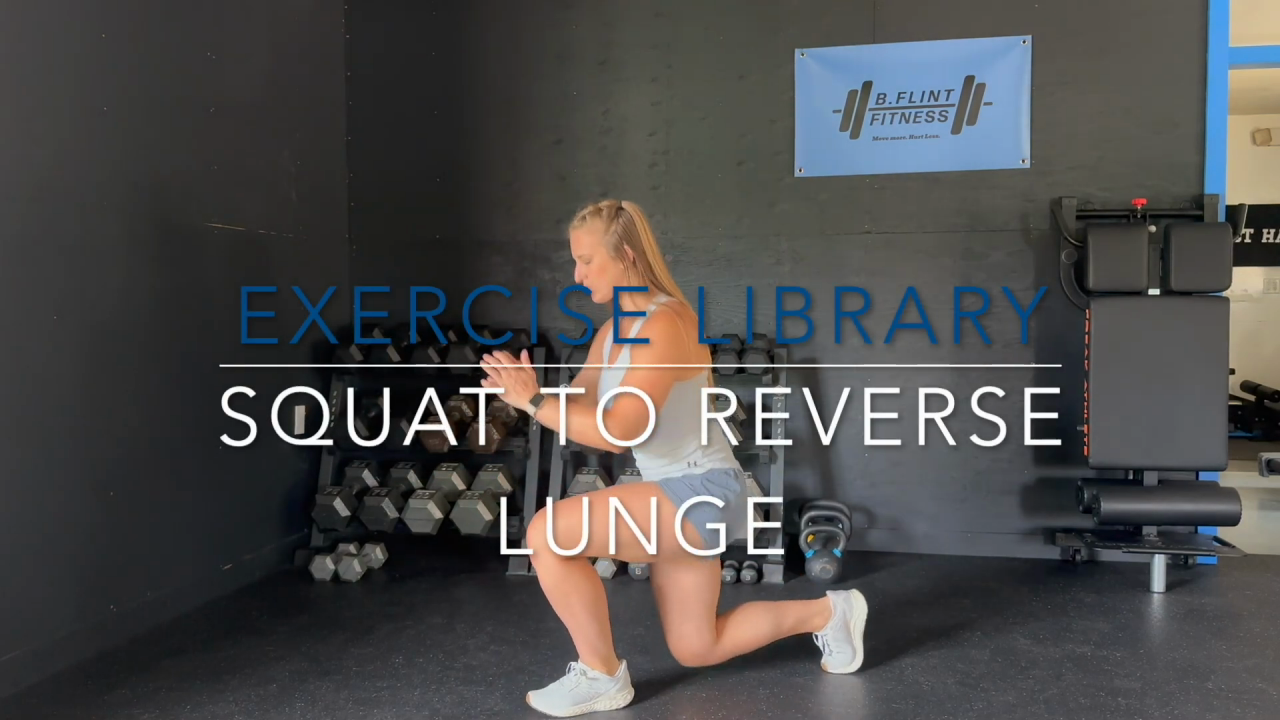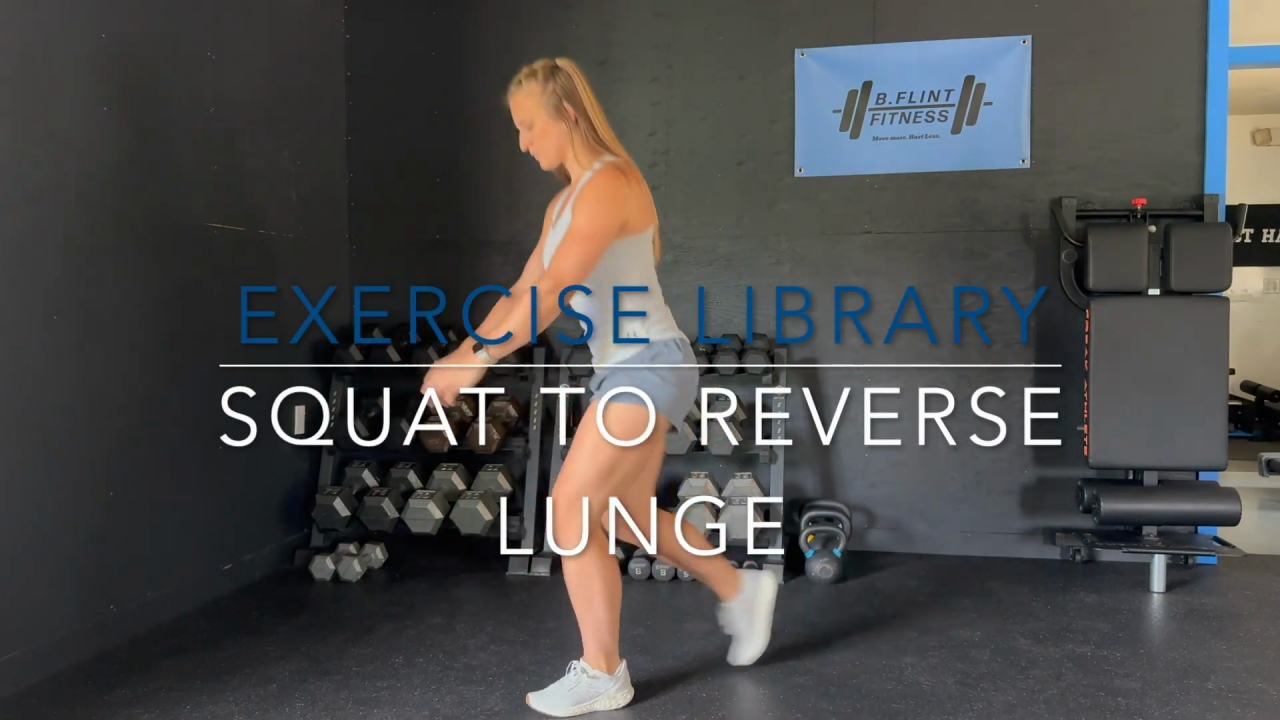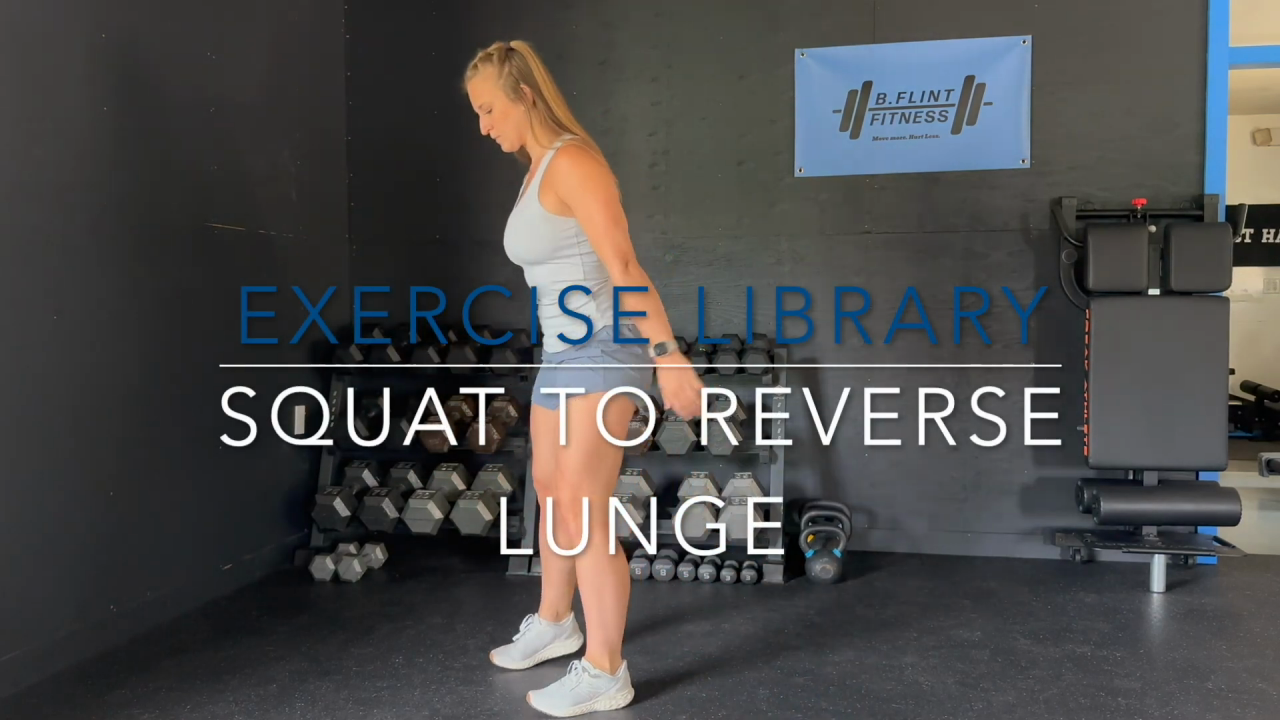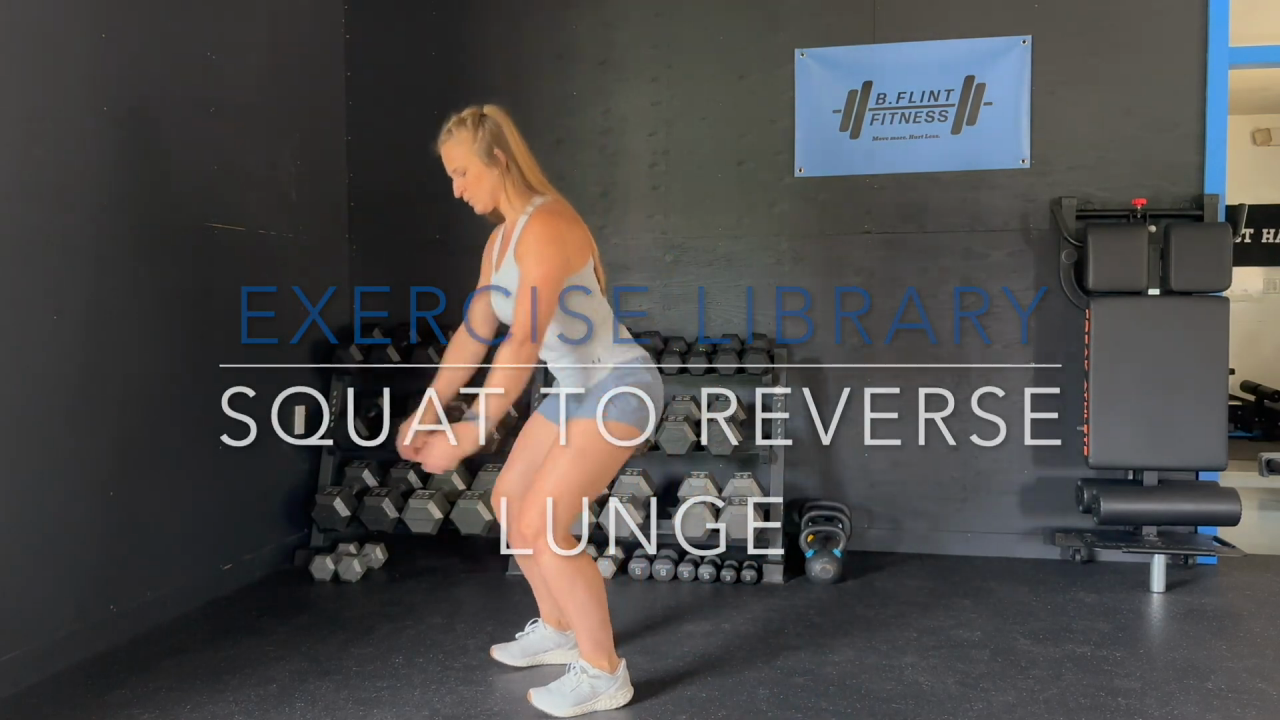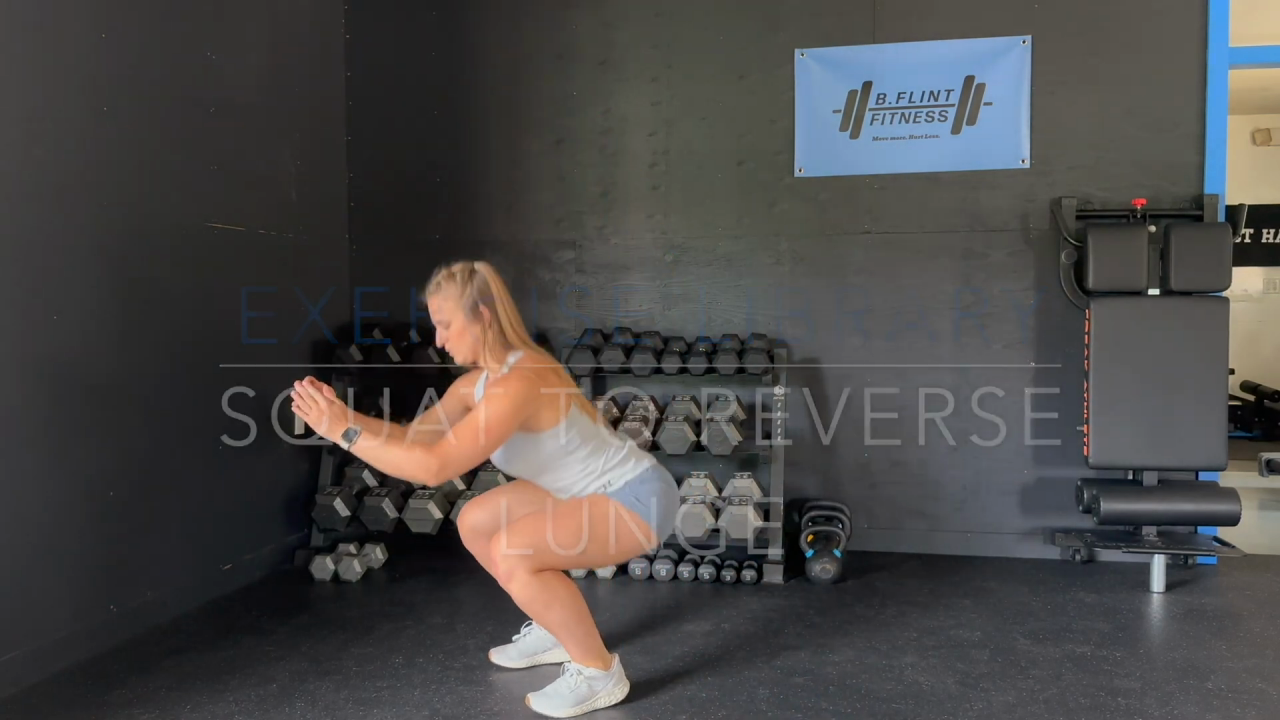
dt=0.4s
person 1, frame 1
left shoulder: (665, 326)
right shoulder: (617, 328)
left elbow: (620, 432)
right elbow: (579, 412)
left wrist: (533, 401)
right wrist: (531, 389)
left hip: (698, 494)
right hip: (682, 491)
left knee: (547, 533)
right knee: (695, 649)
left ankle: (601, 675)
right ankle: (832, 612)
person 1, frame 2
left shoulder: (607, 185)
right shoulder: (568, 196)
left elbow: (554, 293)
right elbow: (527, 290)
left wrist: (475, 360)
right wrist: (466, 354)
left hip: (646, 371)
right hip: (624, 370)
left knee: (572, 517)
right knee: (629, 513)
right ankle: (739, 589)
person 1, frame 3
left shoulder: (574, 162)
right shoulder: (540, 171)
left elbow: (624, 267)
left wrist: (668, 357)
left hip: (599, 356)
right hip: (565, 356)
left knee: (580, 513)
right knee: (550, 493)
right ankle: (554, 623)
person 1, frame 4
left shoulder: (546, 228)
right shoulder: (503, 242)
left elbow: (524, 344)
right elbow: (473, 332)
left wrist: (469, 431)
right wrist: (427, 410)
left hip: (618, 391)
right hip: (580, 389)
left knee: (540, 527)
right knee: (509, 501)
right ankle: (559, 631)
person 1, frame 5
left shoulder: (519, 384)
right shoulder: (478, 381)
left elbow: (435, 465)
right elbow: (410, 440)
left wrist: (345, 432)
right wrist: (345, 417)
left hip: (637, 502)
right hip: (601, 494)
left knee: (512, 553)
right knee: (474, 523)
left ankle: (598, 673)
right ankle: (557, 630)
